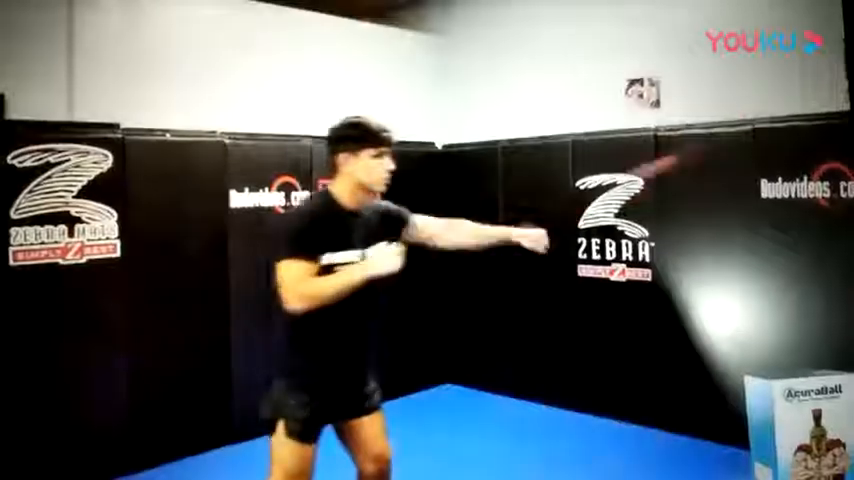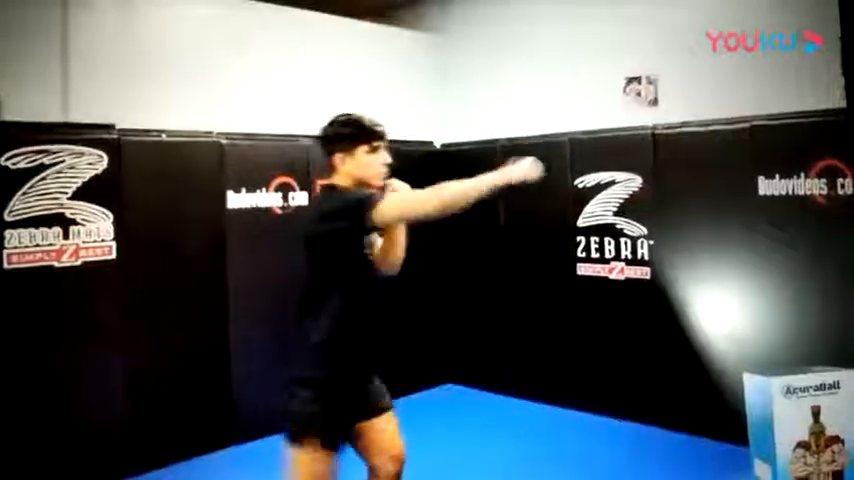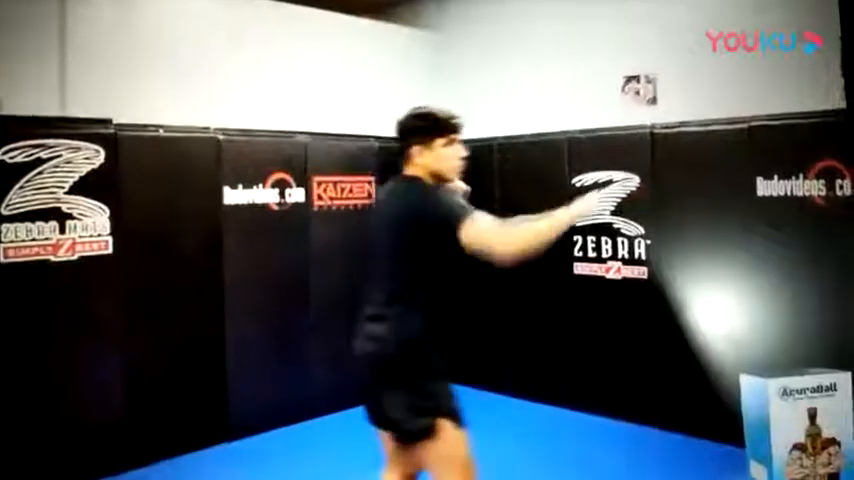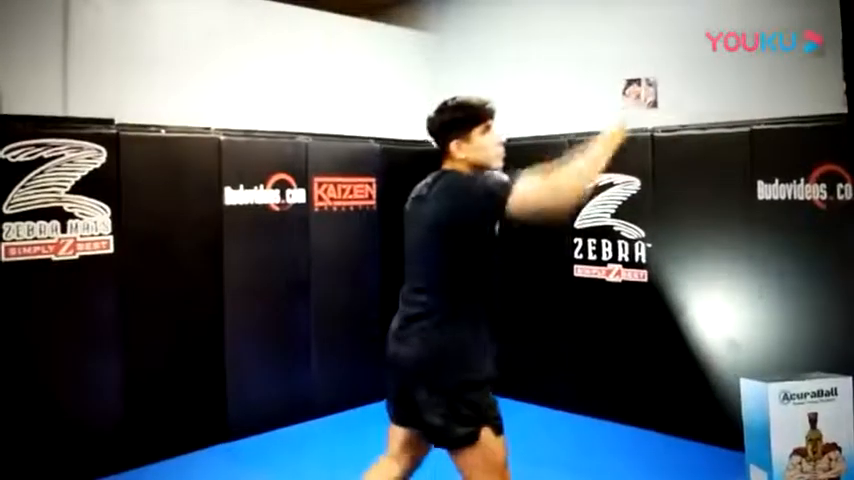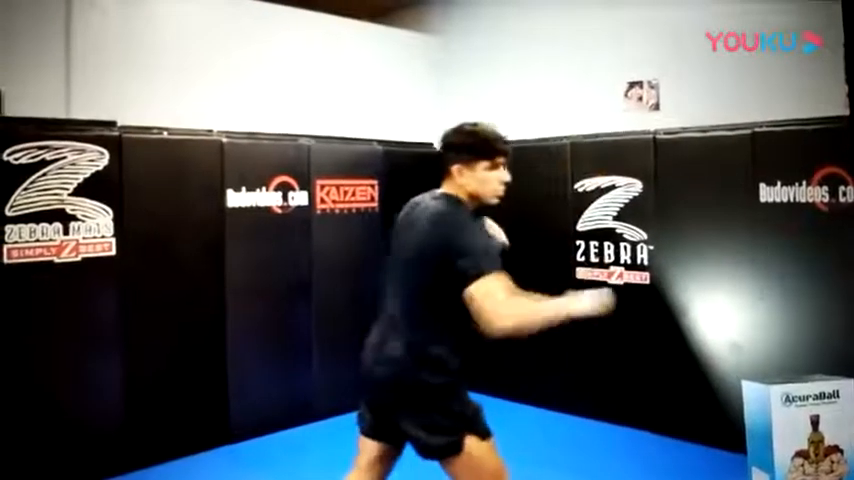
dt=0.5s
person 1, frame 1
left shoulder: (381, 216)
right shoulder: (304, 220)
left elbow: (445, 232)
right elbow: (296, 297)
left wrist: (510, 233)
right wrist: (367, 268)
left hip: (355, 368)
right hip: (304, 372)
person 1, frame 2
left shoulder: (351, 207)
right shoulder: (337, 206)
left elbow: (386, 265)
right elbow: (429, 203)
left wrist: (398, 215)
right wrist: (507, 173)
left hip: (353, 364)
right hip: (322, 368)
person 1, frame 3
left shoulder: (392, 198)
right shoulder: (429, 202)
right elbow: (505, 245)
right wrist: (575, 211)
left hip: (380, 347)
right hip: (407, 357)
person 1, frame 4
left shoulder: (425, 193)
right shoulder: (472, 191)
right elbow: (560, 190)
right wrist: (613, 135)
left hip: (410, 348)
right hip: (451, 359)
person 1, frame 5
left shoulder: (417, 210)
right shoulder: (464, 234)
right elbow: (503, 316)
right wrist: (573, 305)
left hip: (382, 365)
right hip: (424, 378)
